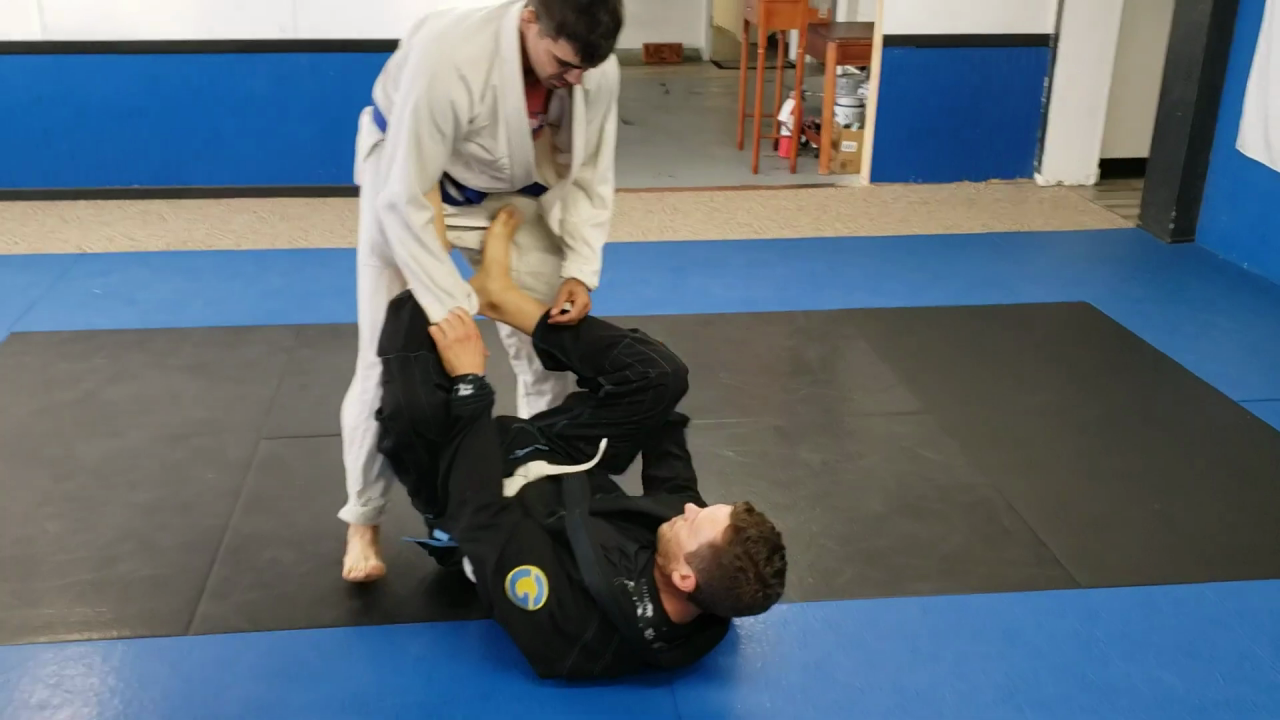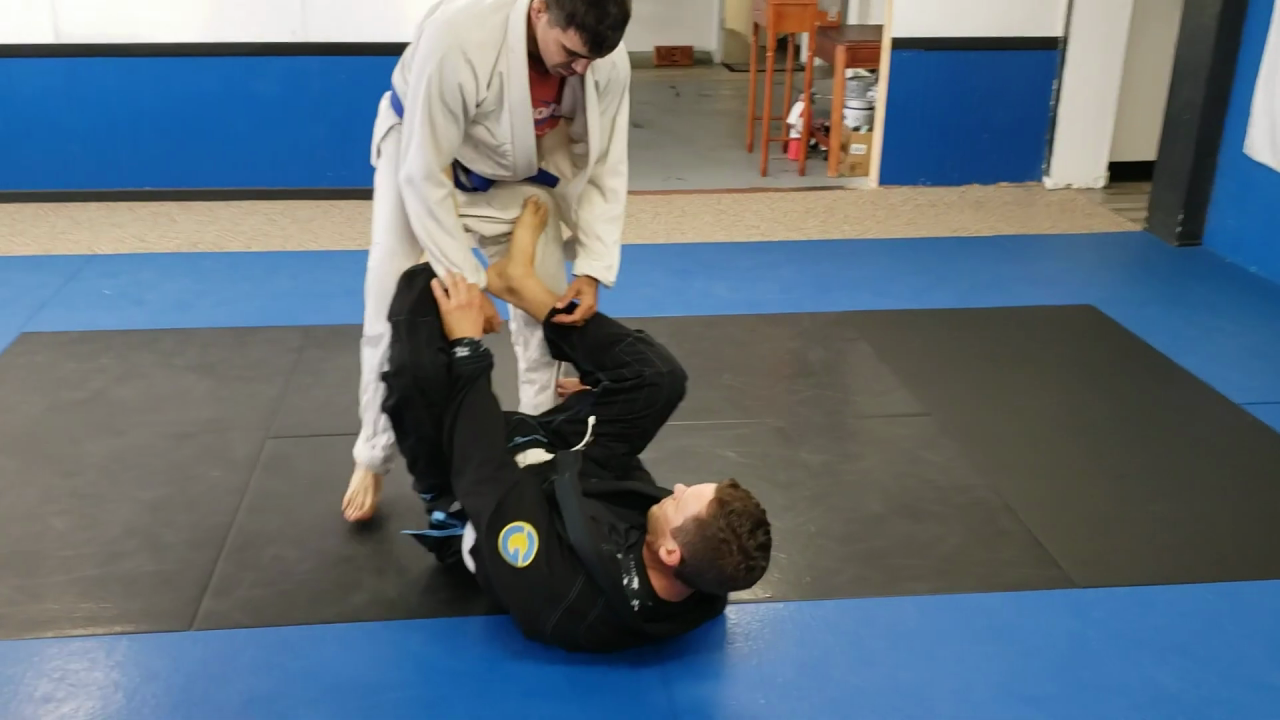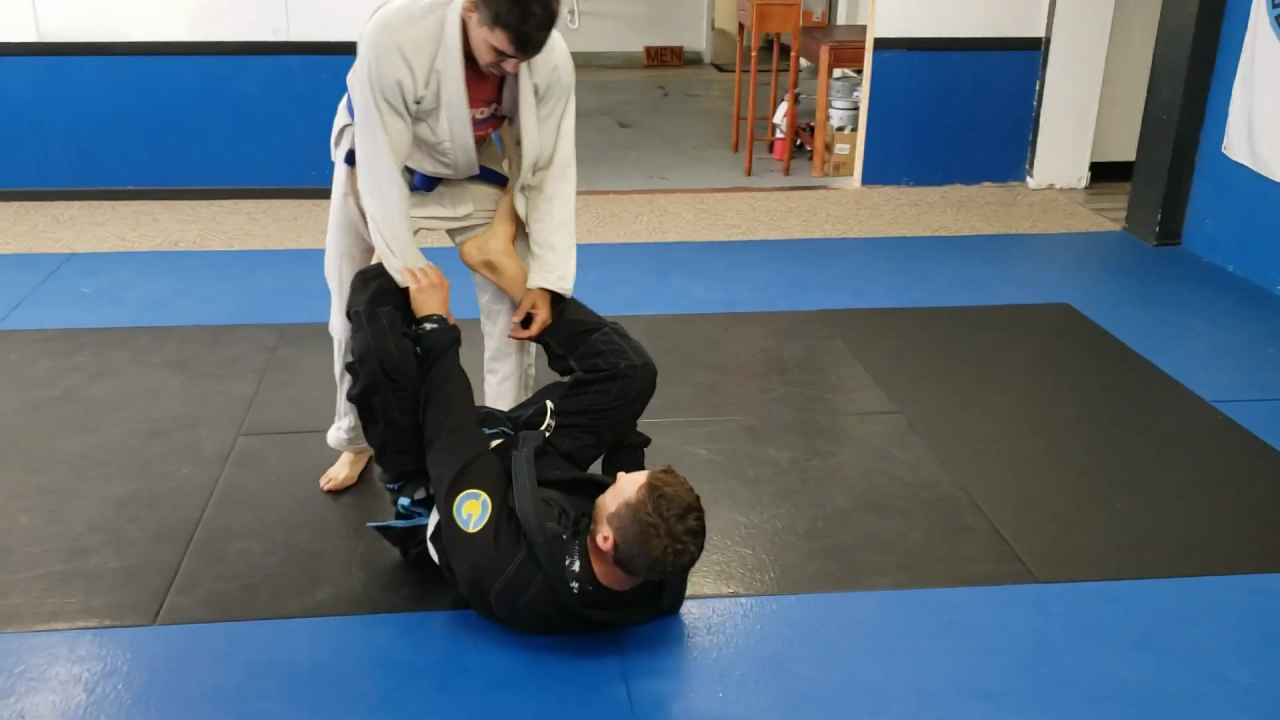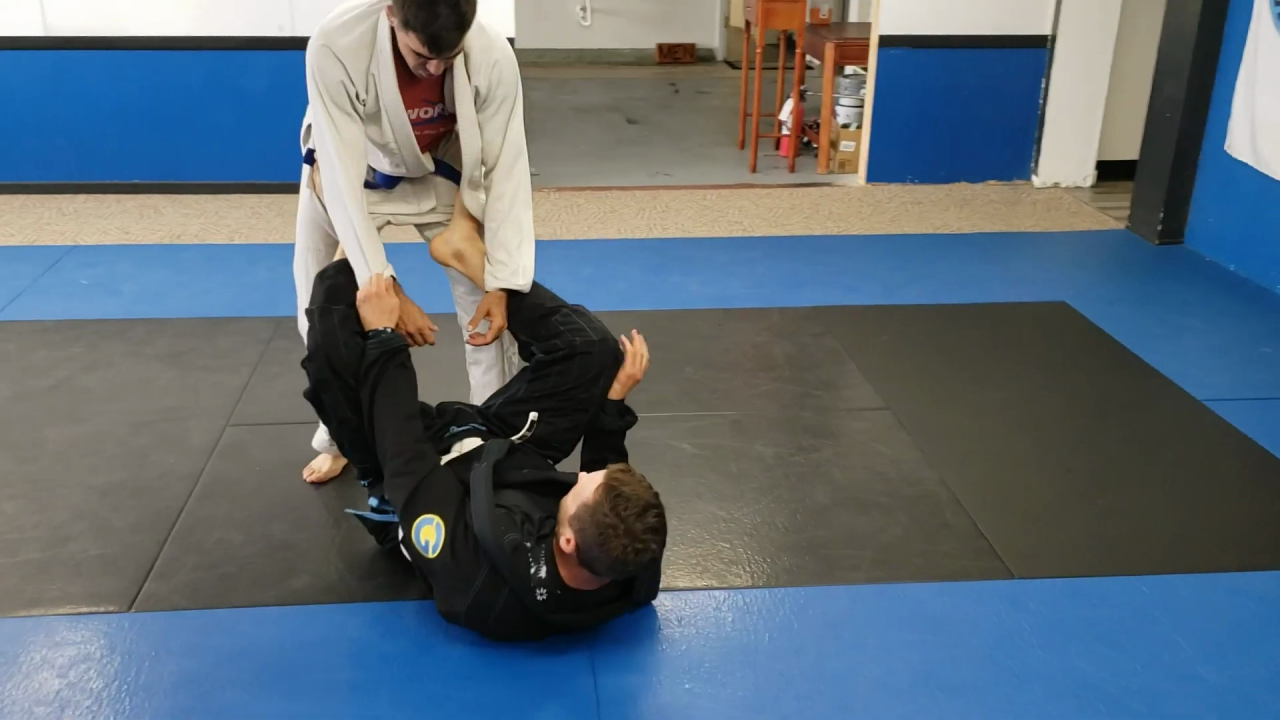
dt=0.2s
person 1, frame 1
left shoulder: (595, 68)
right shoulder: (445, 53)
left elbow: (586, 171)
right elbow: (403, 200)
left wrist: (579, 269)
right wrist: (455, 310)
left hip: (510, 187)
right hip: (406, 175)
right knee: (390, 359)
right ankle: (364, 517)
person 1, frame 2
left shoulder: (606, 61)
left elbow: (602, 166)
right elbow: (423, 175)
left wrist: (591, 269)
right wrist: (467, 283)
left hip: (520, 177)
right hip: (426, 160)
left knee: (547, 329)
right knee: (394, 321)
right ankle: (374, 460)
person 1, frame 3
left shoulder: (549, 58)
left elbow: (551, 168)
right elbow: (382, 171)
left wrist: (544, 280)
left hip: (474, 172)
right hip: (382, 163)
left knee: (510, 314)
right ankle: (355, 439)
person 1, frame 4
left shoulder: (491, 54)
right shoulder: (335, 45)
left elbow: (505, 168)
right elbow: (341, 175)
left wrist: (502, 282)
left hip: (442, 169)
right hip: (352, 168)
left knee: (487, 307)
right ankle: (339, 437)
person 2, frame 1
left shoulder: (577, 629)
right shoulder: (720, 592)
left elbow: (480, 516)
right elbow: (673, 486)
left wrist: (468, 384)
left knee: (415, 415)
right knee: (656, 374)
right ankle: (500, 292)
person 2, frame 2
left shoulder: (568, 596)
right shoulder: (707, 575)
left elbow: (483, 475)
left wrist: (466, 348)
right wrist: (596, 405)
left hip: (480, 498)
left knee: (420, 376)
right knee: (656, 376)
left ankle: (431, 258)
right ankle: (520, 282)
person 2, frame 3
left shoulder: (510, 571)
right shoulder: (662, 579)
left elbow: (454, 443)
left wrist: (434, 324)
right wrist: (623, 438)
left hip: (439, 489)
left knee: (384, 360)
right knee: (629, 369)
right ankle: (504, 265)
person 2, frame 4
left shoulder: (476, 579)
right shoulder: (636, 572)
left elbow: (406, 460)
left wrist: (383, 337)
right wrist: (612, 406)
left knee: (337, 356)
right knee: (589, 348)
right ankle: (467, 254)
